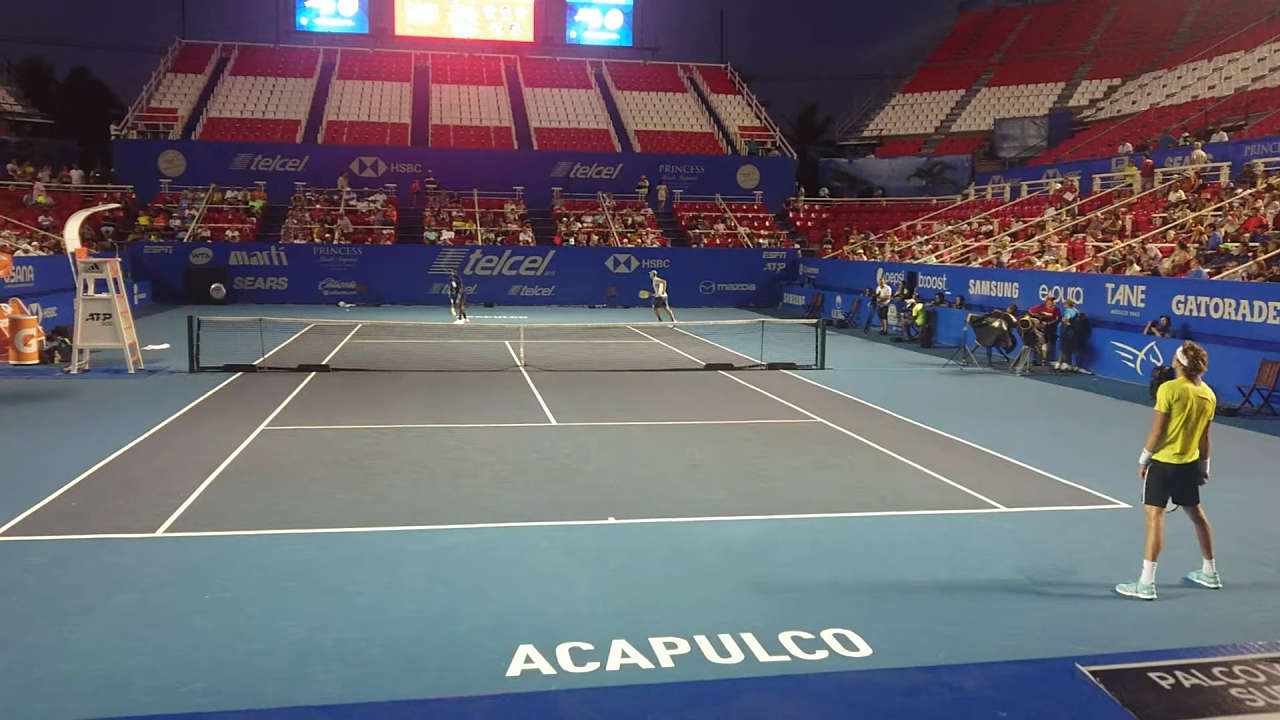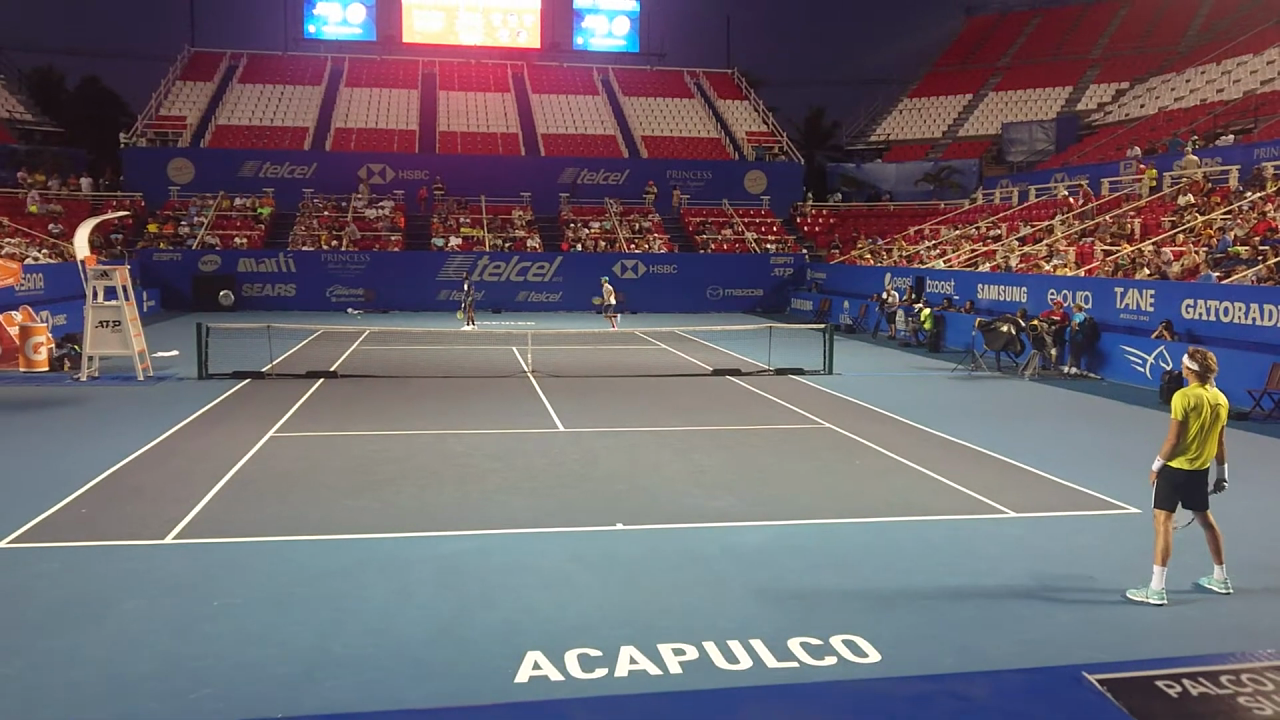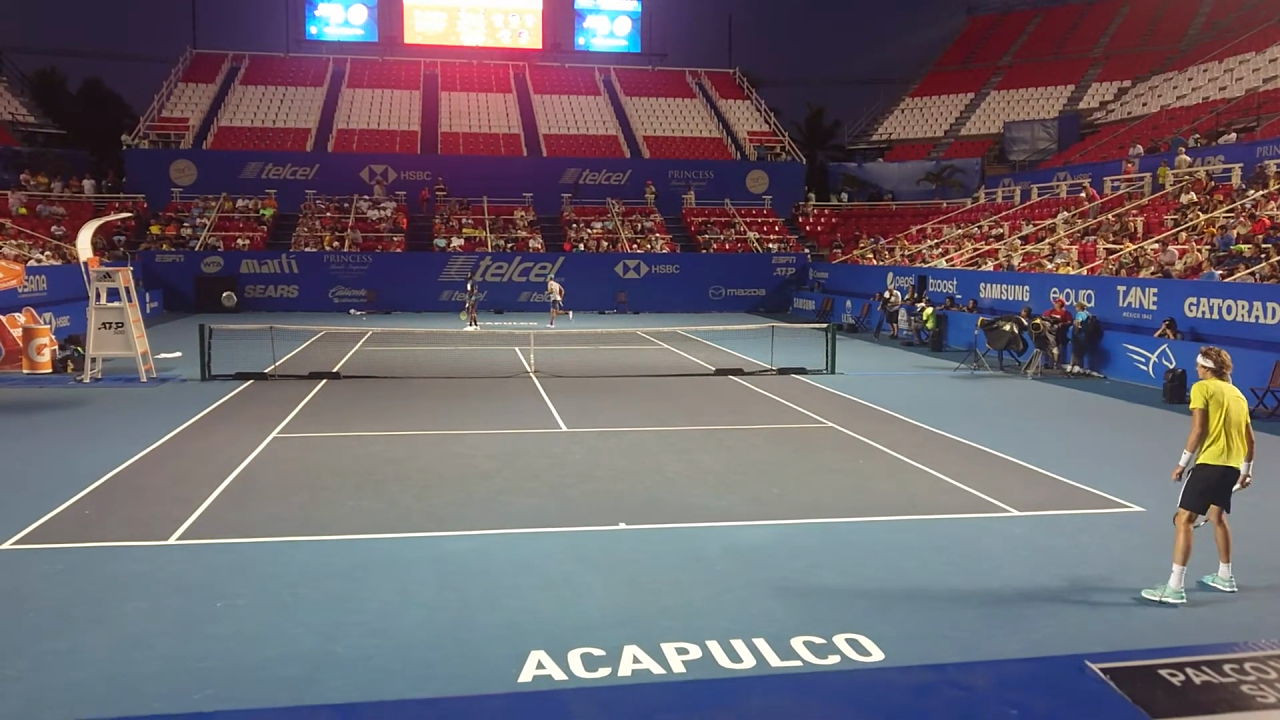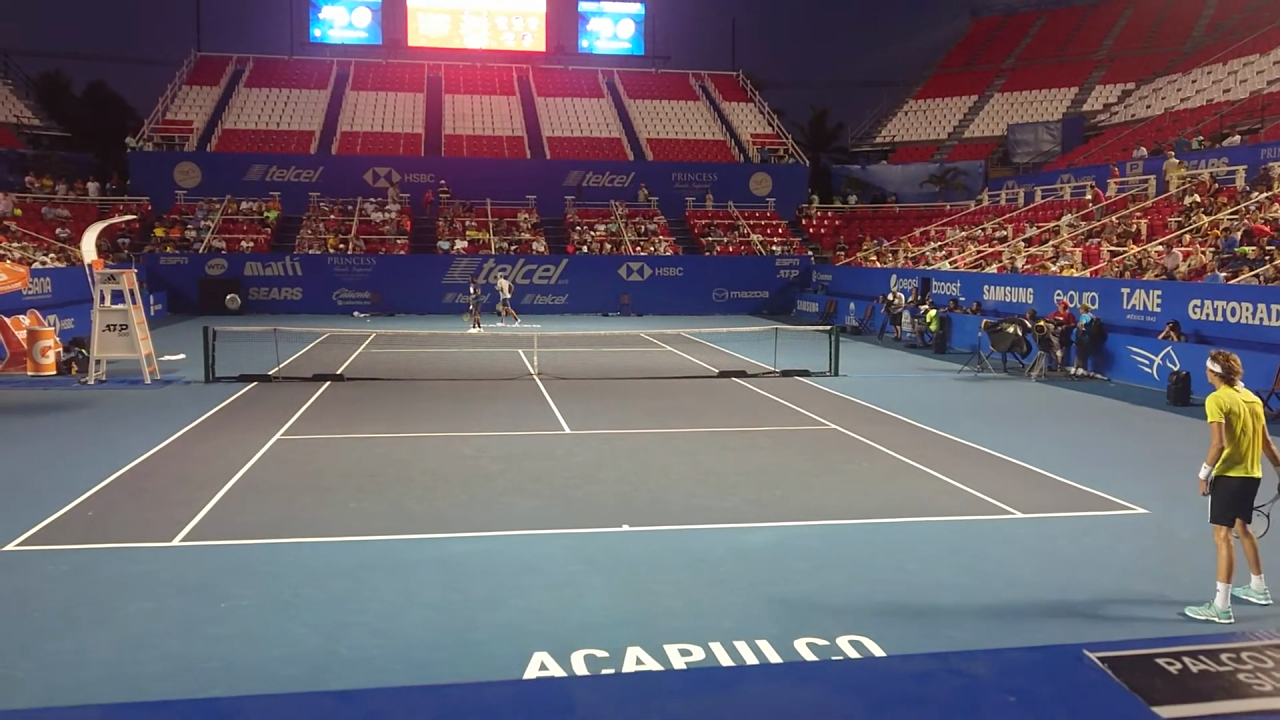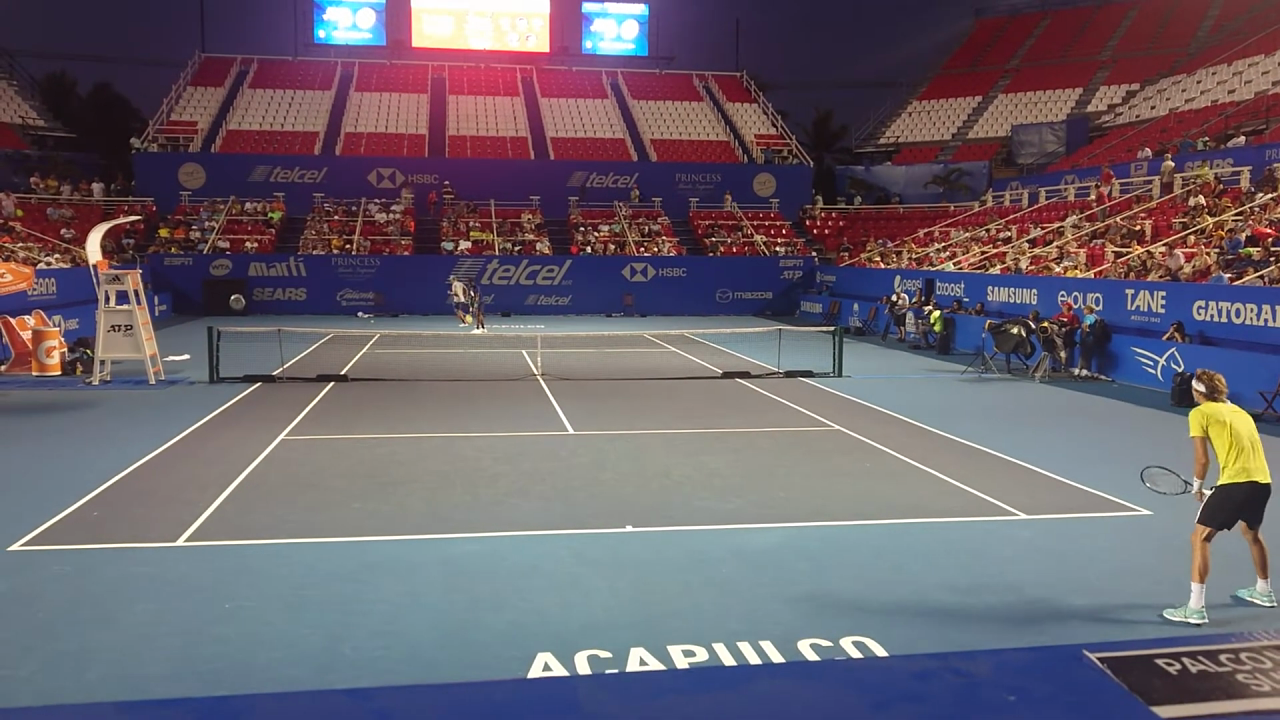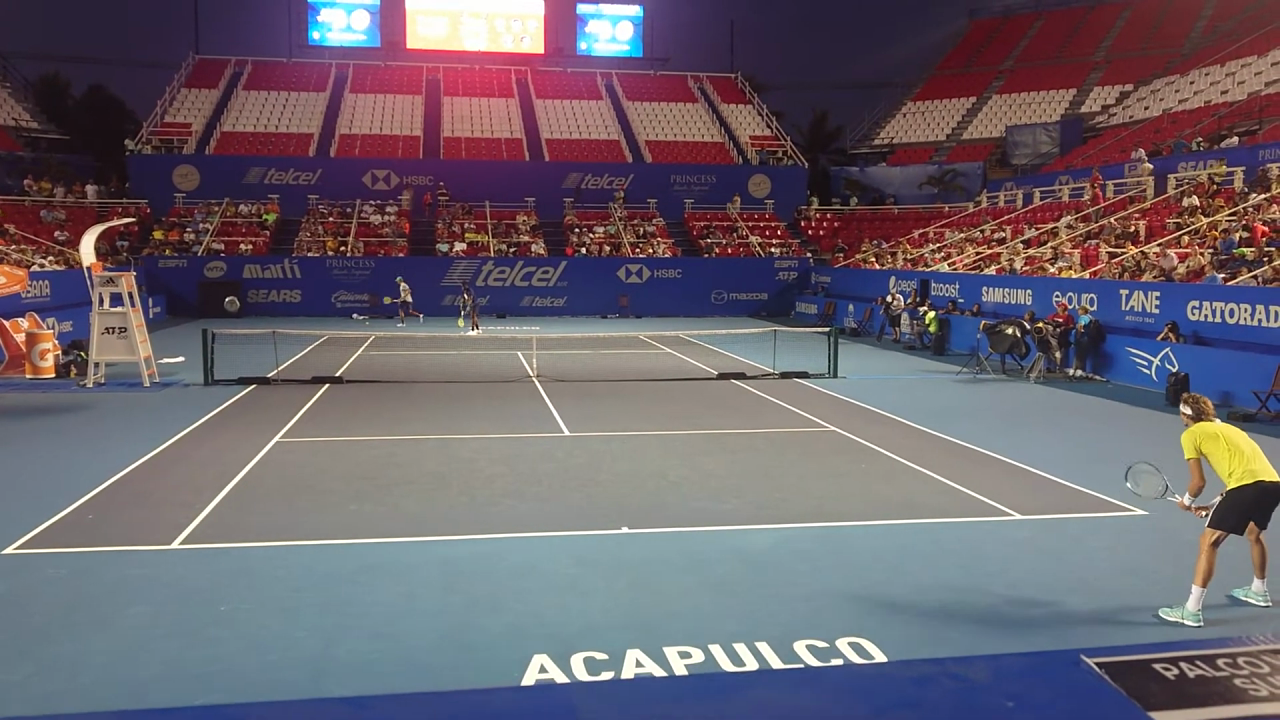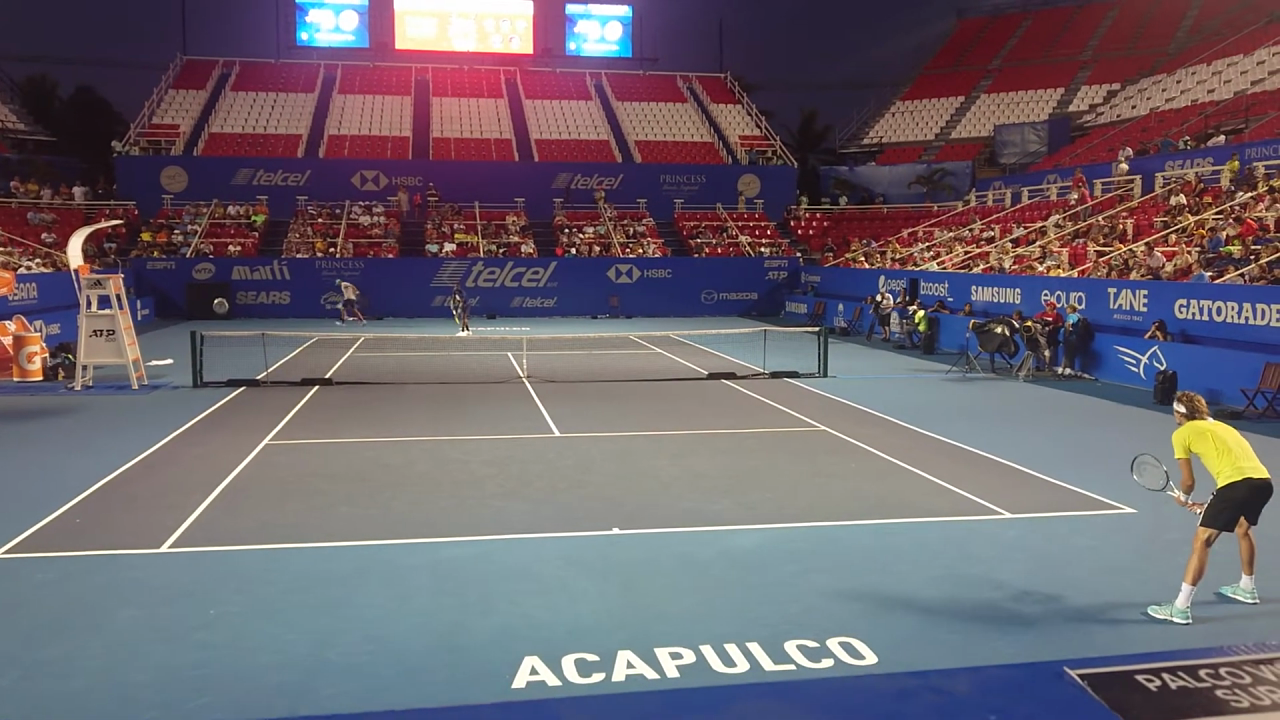
dt=0.7s
person 1, frame 1
left shoulder: (1169, 389)
right shoulder: (1208, 395)
left elbow: (1157, 431)
right elbow: (1205, 436)
left wrist: (1143, 459)
right wrist: (1204, 467)
left hip: (1163, 463)
right hip: (1189, 464)
left knee: (1154, 517)
right knee: (1196, 514)
left ankle: (1146, 583)
right ankle: (1210, 572)
person 1, frame 2
left shoulder: (1184, 396)
right shoulder: (1221, 399)
left elbow: (1173, 440)
right elbow: (1220, 442)
left wrist: (1156, 466)
right wrist: (1222, 474)
left hip: (1175, 468)
right hip: (1200, 470)
left knee: (1163, 522)
right knee: (1205, 520)
left ankle: (1157, 589)
right ankle: (1221, 578)
person 1, frame 3
left shoulder: (1202, 388)
right shoulder: (1237, 394)
left elbow: (1198, 430)
right elbow: (1250, 438)
left wrist: (1183, 462)
right wrist: (1247, 470)
left hip: (1210, 464)
right hip: (1233, 466)
left knee: (1184, 520)
right knee: (1217, 517)
left ankle: (1174, 587)
right ankle: (1225, 576)
person 1, frame 4
left shoulder: (1217, 399)
right shoulder: (1252, 398)
left elbow: (1218, 444)
left wrist: (1204, 474)
left hip: (1229, 475)
right hip: (1253, 475)
left knee: (1223, 536)
right knee: (1242, 528)
left ankle: (1221, 606)
person 1, frame 5
left shoulder: (1200, 413)
right shoulder: (1240, 412)
left elbow: (1202, 460)
left wrist: (1197, 487)
left hip: (1235, 482)
right hip: (1263, 481)
left knee: (1200, 537)
right knee: (1251, 534)
left ankle: (1196, 608)
right ankle: (1264, 591)
person 1, frame 6
left shoulder: (1191, 434)
right shoulder: (1228, 429)
left elbow: (1198, 482)
left wrist: (1188, 502)
right wrist: (1216, 506)
left hip: (1248, 486)
left knee: (1208, 542)
right knee: (1253, 533)
left ankle: (1192, 610)
right ankle: (1259, 591)
person 1, frame 7
left shoulder: (1182, 433)
right shoulder: (1222, 427)
left elbow: (1188, 481)
left wrist: (1184, 498)
right wrist: (1211, 504)
left hip: (1238, 484)
right hip: (1263, 481)
left knee: (1202, 542)
right knee: (1242, 528)
left ankle: (1181, 608)
right ankle: (1247, 588)
